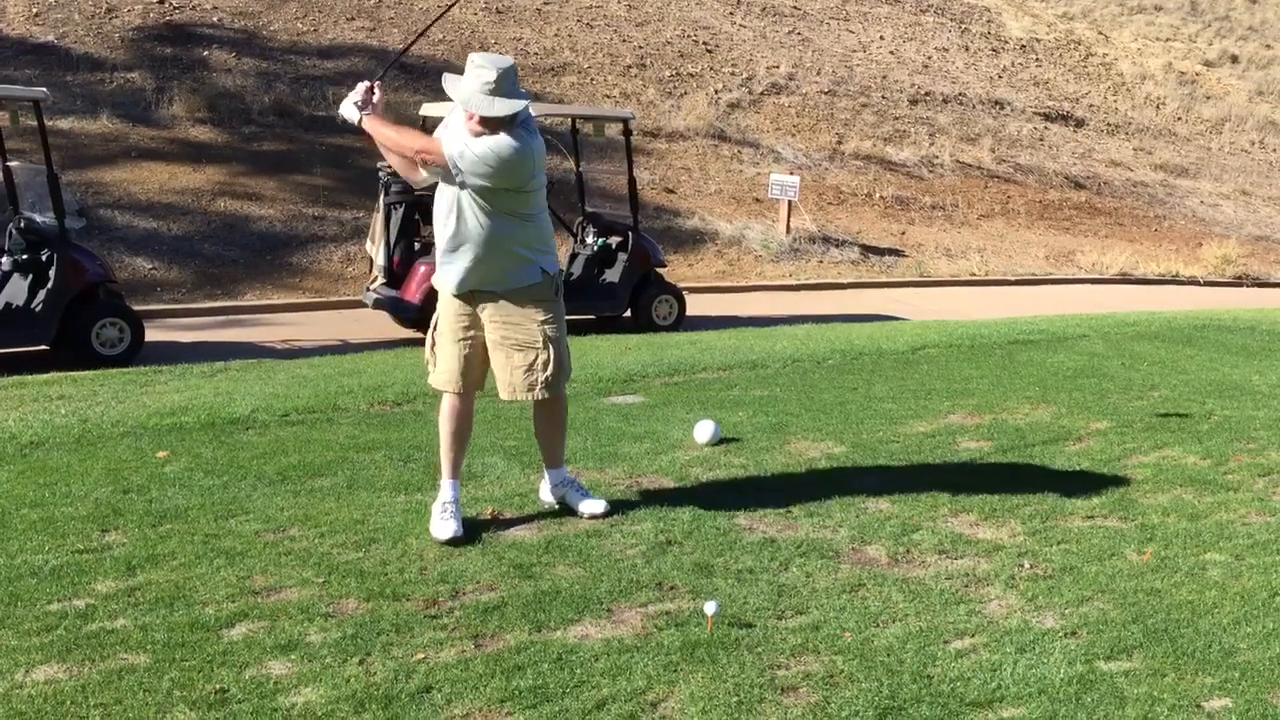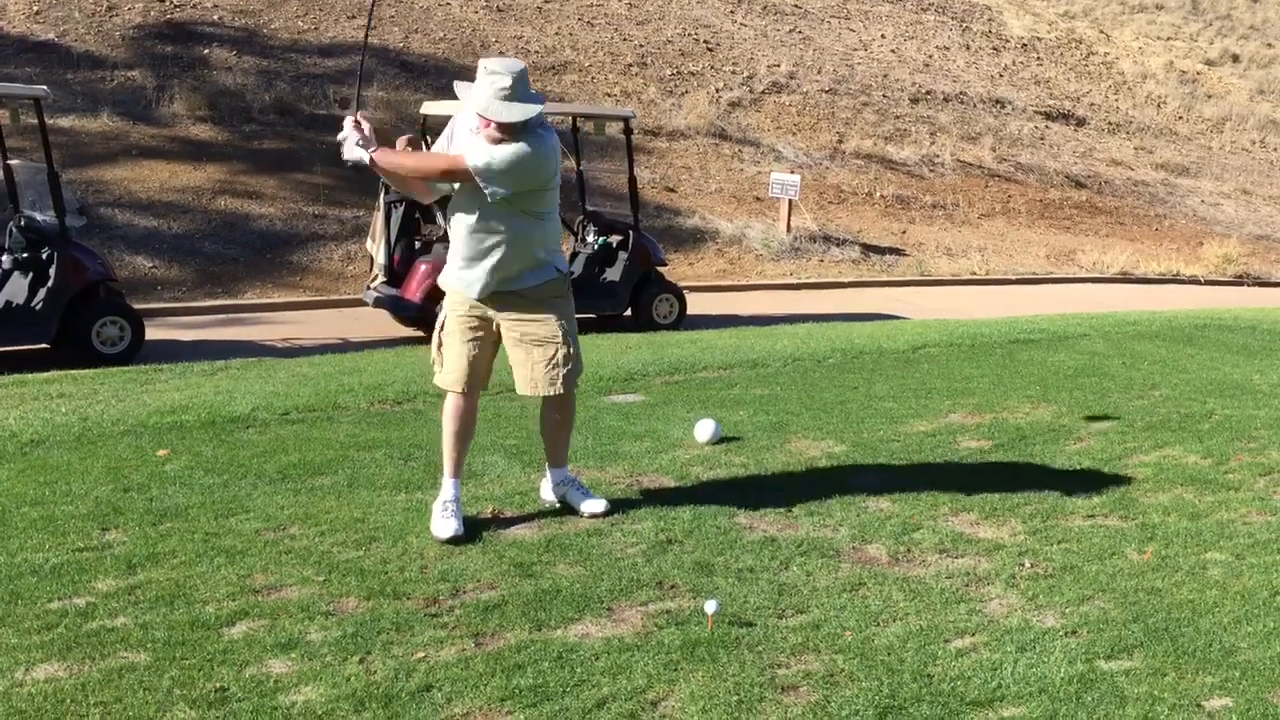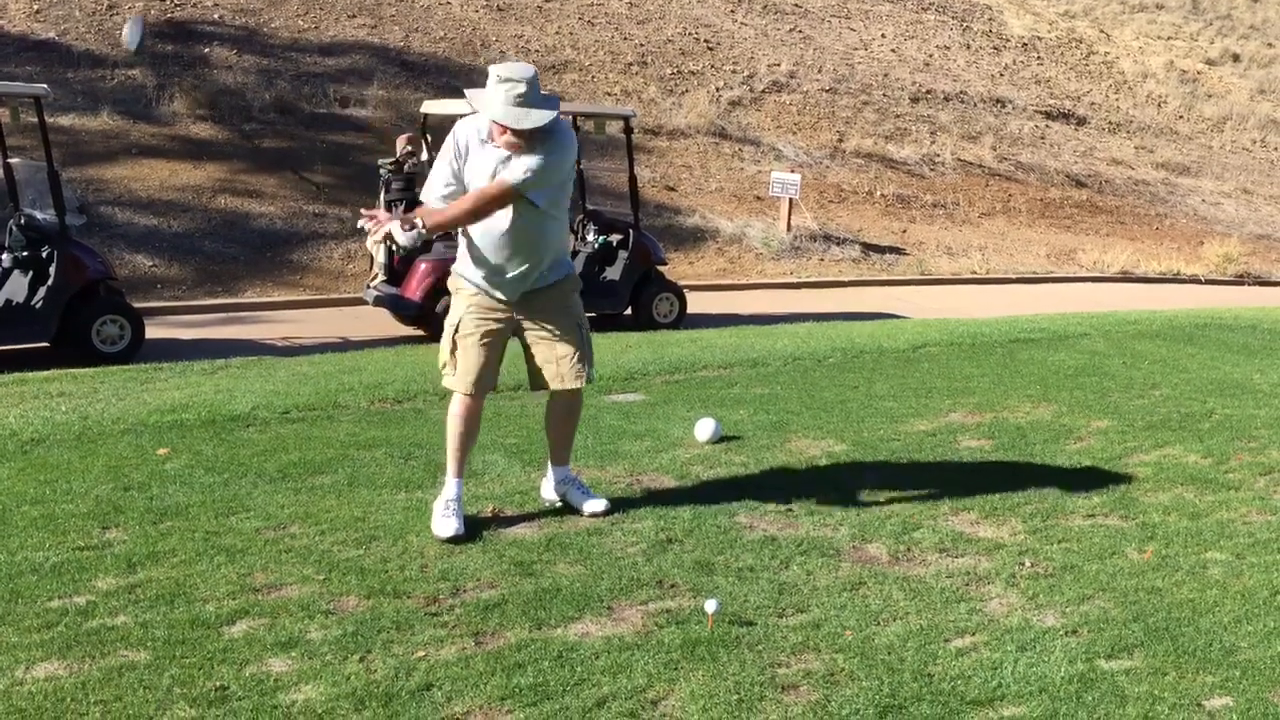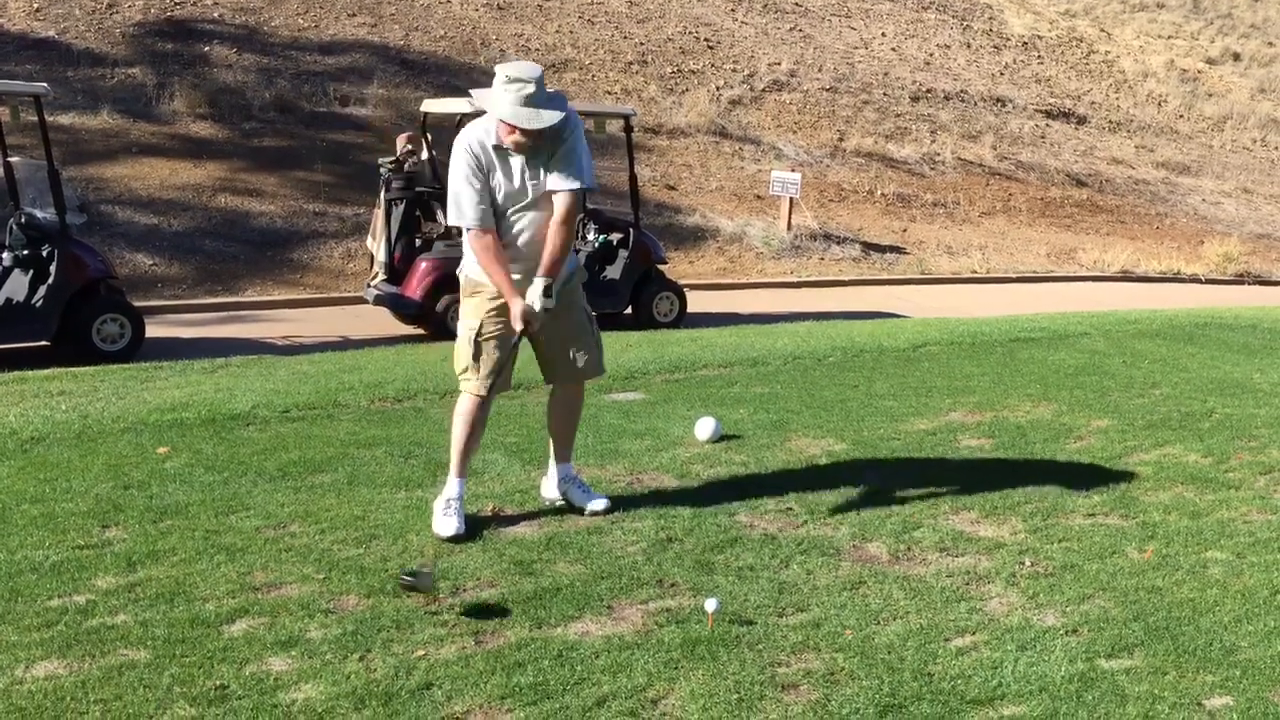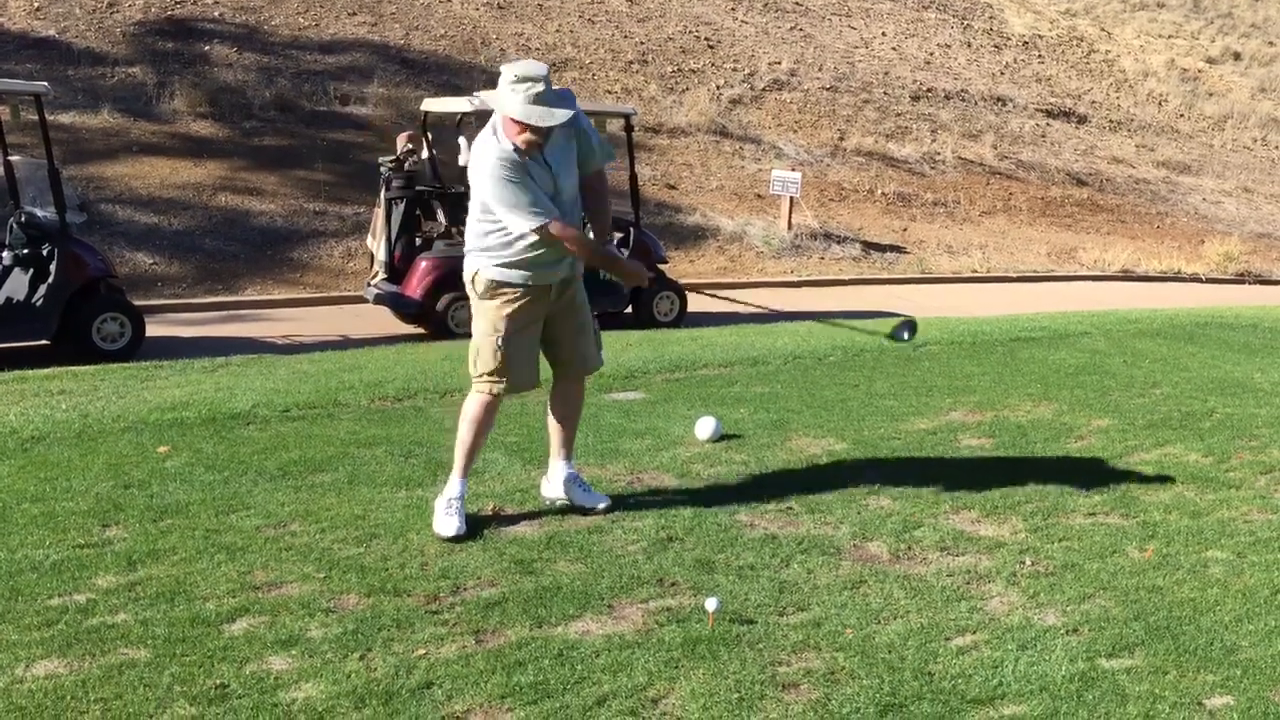
dt=0.1s
person 1, frame 1
left shoulder: (514, 148)
right shoulder: (459, 121)
left elbow: (421, 148)
right elbow: (418, 172)
left wrist: (364, 117)
right wrist: (373, 118)
left hip: (523, 287)
right hip: (461, 283)
left knee: (548, 388)
right knee: (457, 388)
left ankle: (556, 480)
right ankle: (448, 494)
person 1, frame 2
left shoulder: (536, 143)
right shoulder: (461, 128)
left elbow: (445, 169)
right elbow: (426, 179)
left wrist: (370, 154)
right wrist: (373, 147)
left hip: (537, 285)
right hip: (470, 284)
left knee: (558, 386)
right knee: (461, 388)
left ankle: (559, 479)
right ankle: (449, 494)
person 1, frame 3
left shoulder: (557, 141)
right shoulder: (465, 133)
left elbow: (493, 197)
right elbow: (438, 202)
left wrist: (417, 224)
right wrist: (410, 221)
left hip: (547, 283)
right hip: (479, 284)
left knee: (570, 383)
right knee: (469, 389)
left ankle: (560, 478)
right ankle: (451, 494)
person 1, frame 4
left shoulder: (565, 131)
right shoulder: (472, 145)
left elbow: (566, 209)
right elbow: (479, 232)
left wrist: (545, 279)
right wrist: (510, 294)
left hip: (557, 278)
right hip: (491, 282)
left knee: (573, 377)
right knee: (479, 386)
left ankle: (561, 476)
right ankle: (451, 492)
person 1, frame 5
left shoulder: (568, 124)
right shoulder: (491, 153)
left elbow: (594, 179)
right elbow: (551, 228)
left wrist: (600, 246)
right wrist: (615, 263)
left hip: (564, 272)
right hip: (502, 278)
left knee: (573, 371)
right knee: (491, 386)
left ankle: (560, 475)
right ankle: (454, 492)
